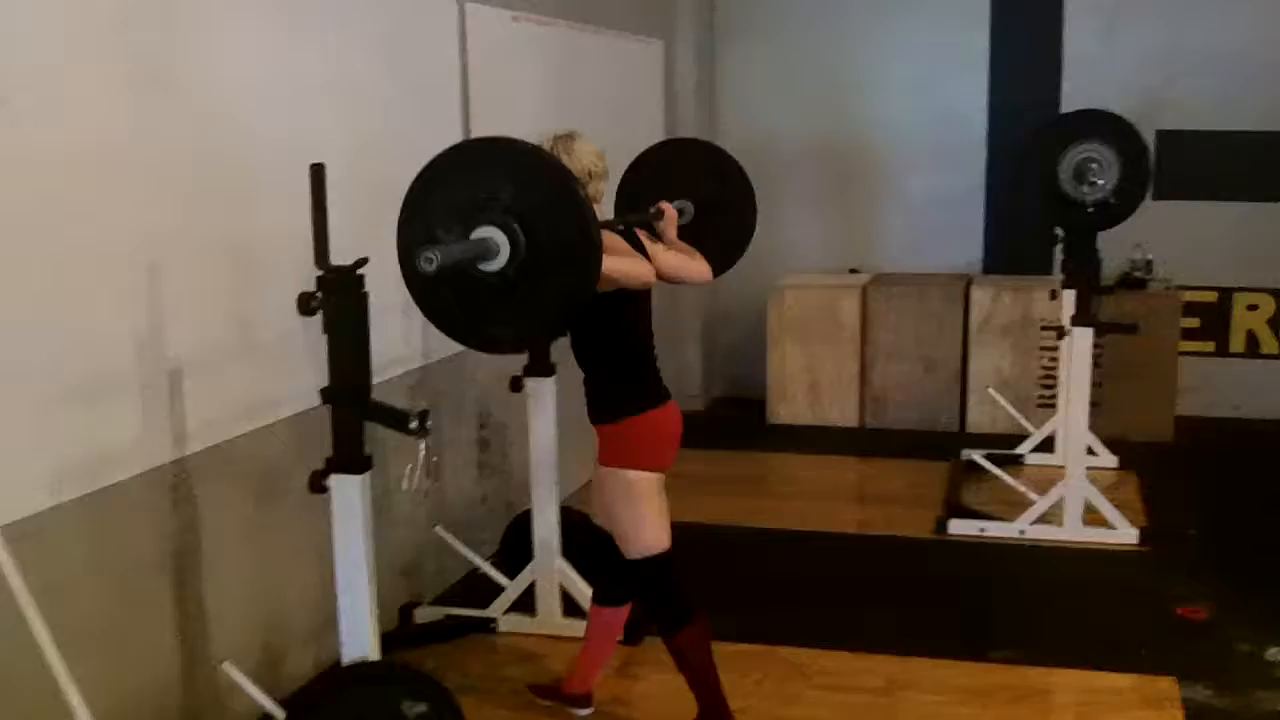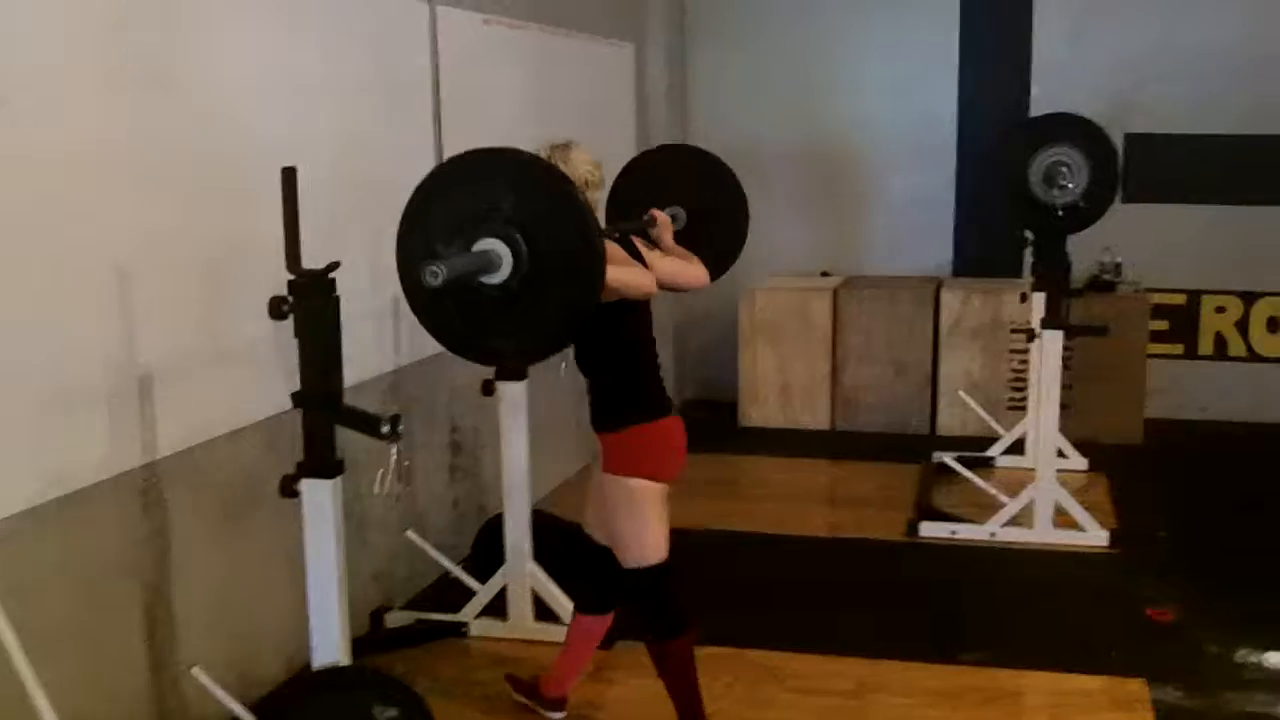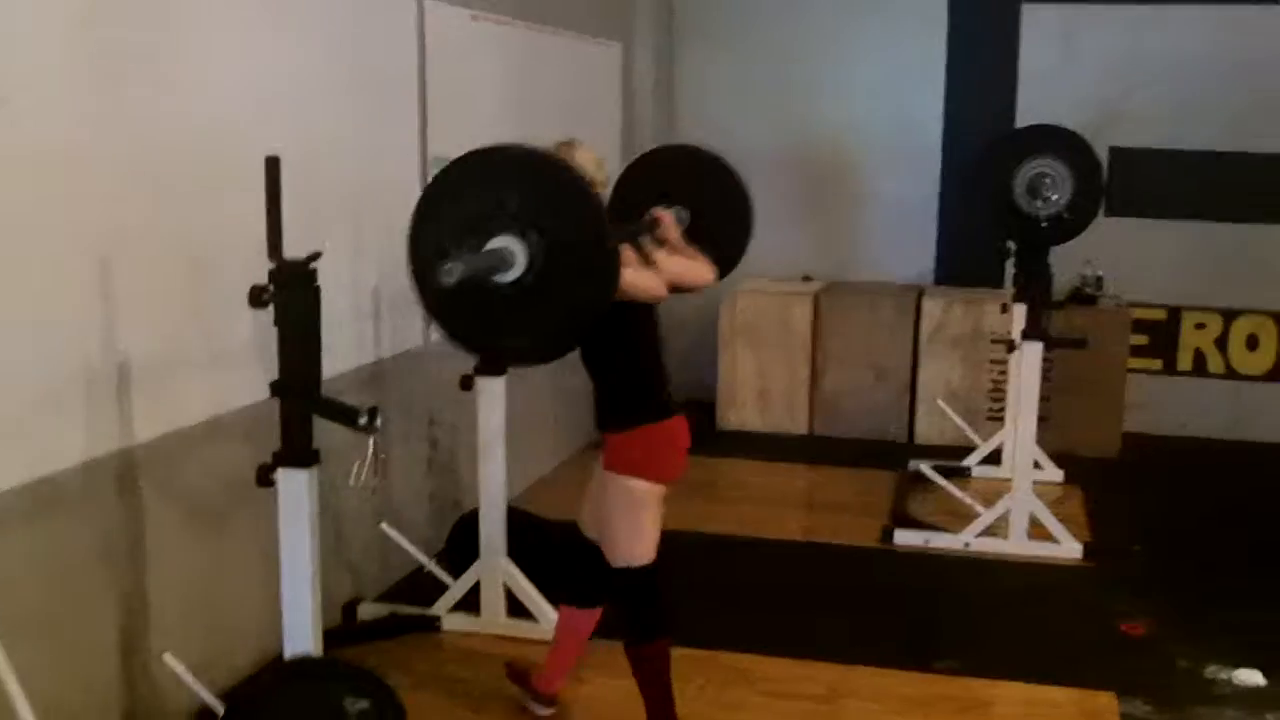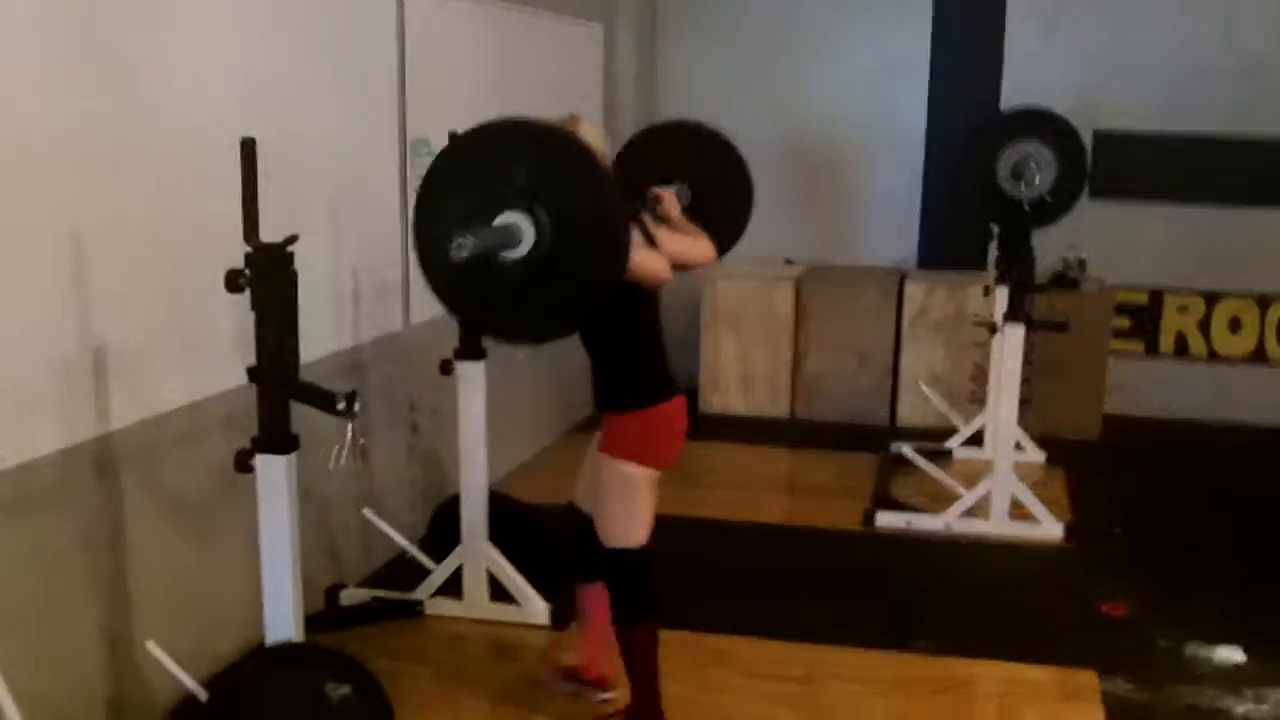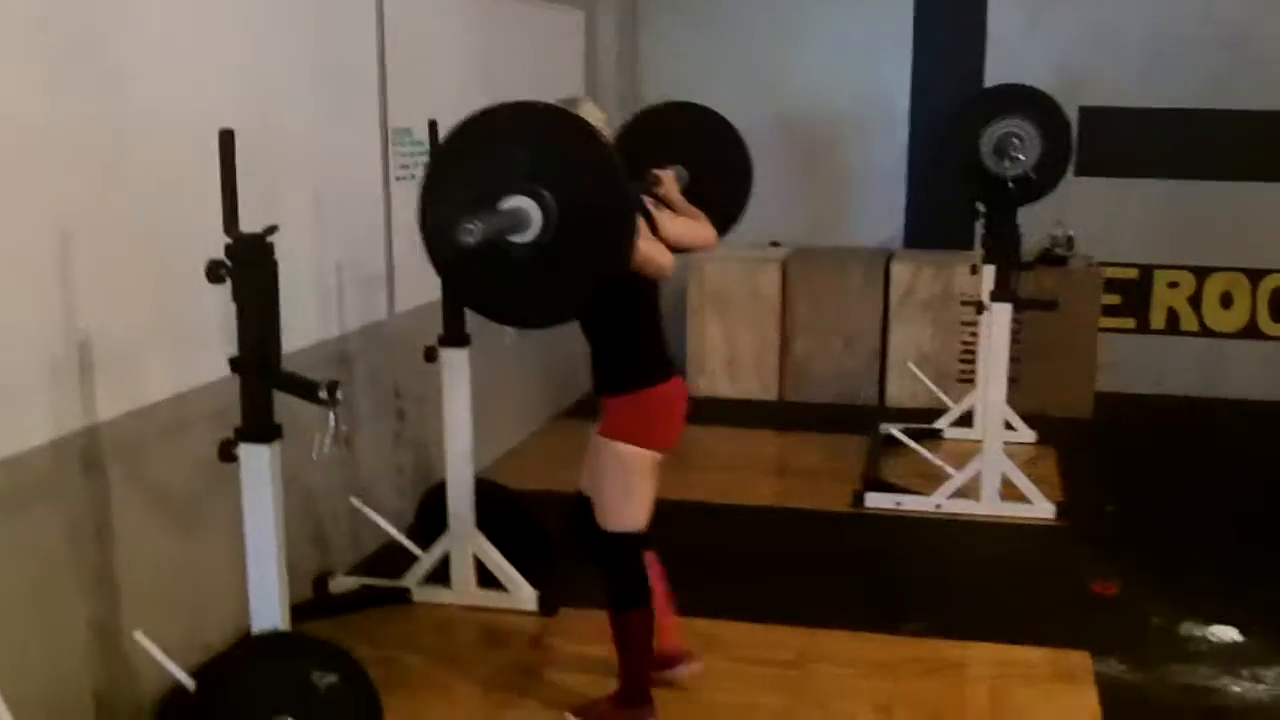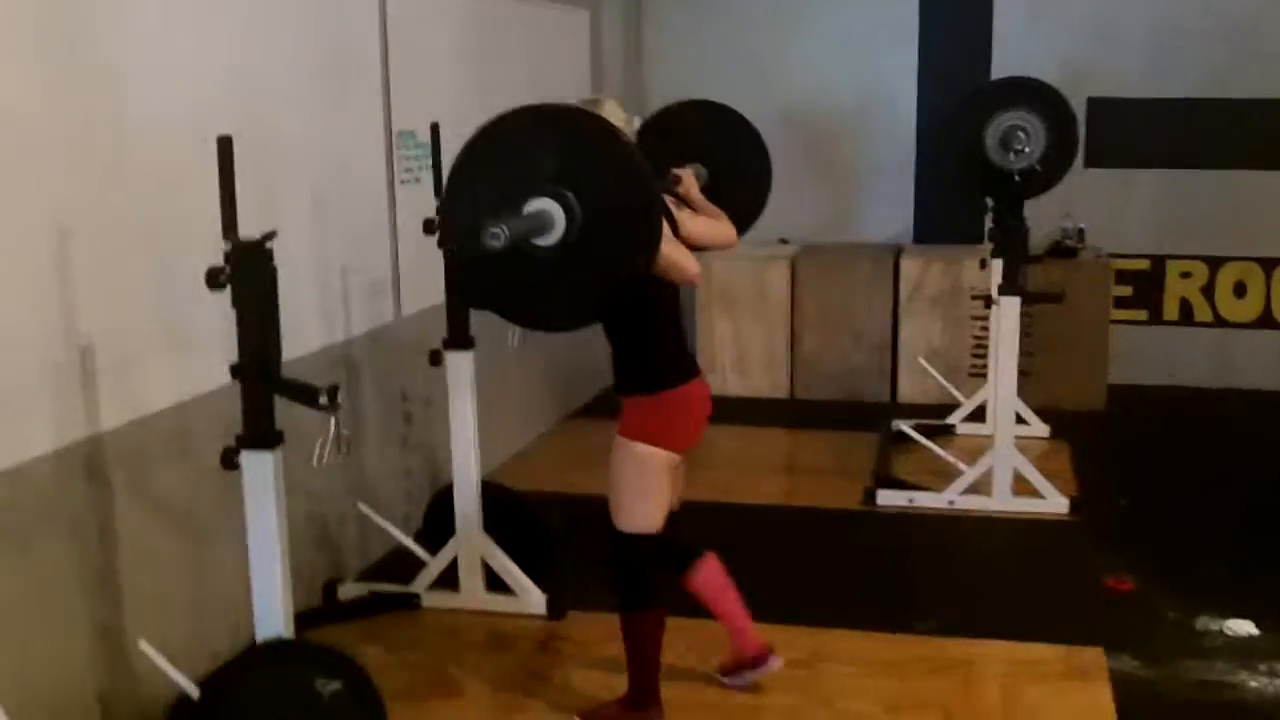
dt=0.1s
person 1, frame 1
right shoulder: (626, 236)
left elbow: (635, 272)
right elbow: (698, 268)
right wrist: (669, 231)
left hip: (633, 428)
right hip: (646, 417)
left knee: (654, 576)
right knee: (621, 561)
person 1, frame 2
left shoulder: (596, 254)
right shoulder: (626, 242)
left elbow: (632, 283)
right elbow: (697, 274)
right wrist: (666, 237)
left hip: (638, 437)
right hip: (642, 427)
left knee: (648, 586)
right knee: (605, 569)
person 1, frame 3
right shoulder: (630, 244)
left elbow: (650, 287)
right elbow: (702, 272)
right wrist: (673, 235)
left hip: (640, 438)
right hip: (649, 425)
left knee: (634, 584)
right knee: (592, 559)
person 1, frame 4
right shoulder: (633, 220)
left elbow: (657, 269)
right elbow: (704, 250)
right wrist: (672, 213)
left hip: (638, 418)
right hip: (647, 406)
left knee: (625, 563)
right knee: (589, 531)
right ankle: (594, 669)
person 1, frame 5
right shoulder: (635, 203)
left elbow: (659, 262)
right elbow: (704, 234)
right wrist: (670, 192)
left hip: (637, 400)
right hip: (657, 388)
left knee: (616, 548)
right knee: (600, 517)
right ankle: (666, 648)
person 1, frame 6
right shoulder: (654, 203)
left elbow: (685, 266)
right elbow: (725, 233)
right wrist: (692, 193)
left hip: (658, 402)
right hip: (679, 390)
left knee: (635, 551)
right knee: (656, 537)
right ankle: (750, 647)
